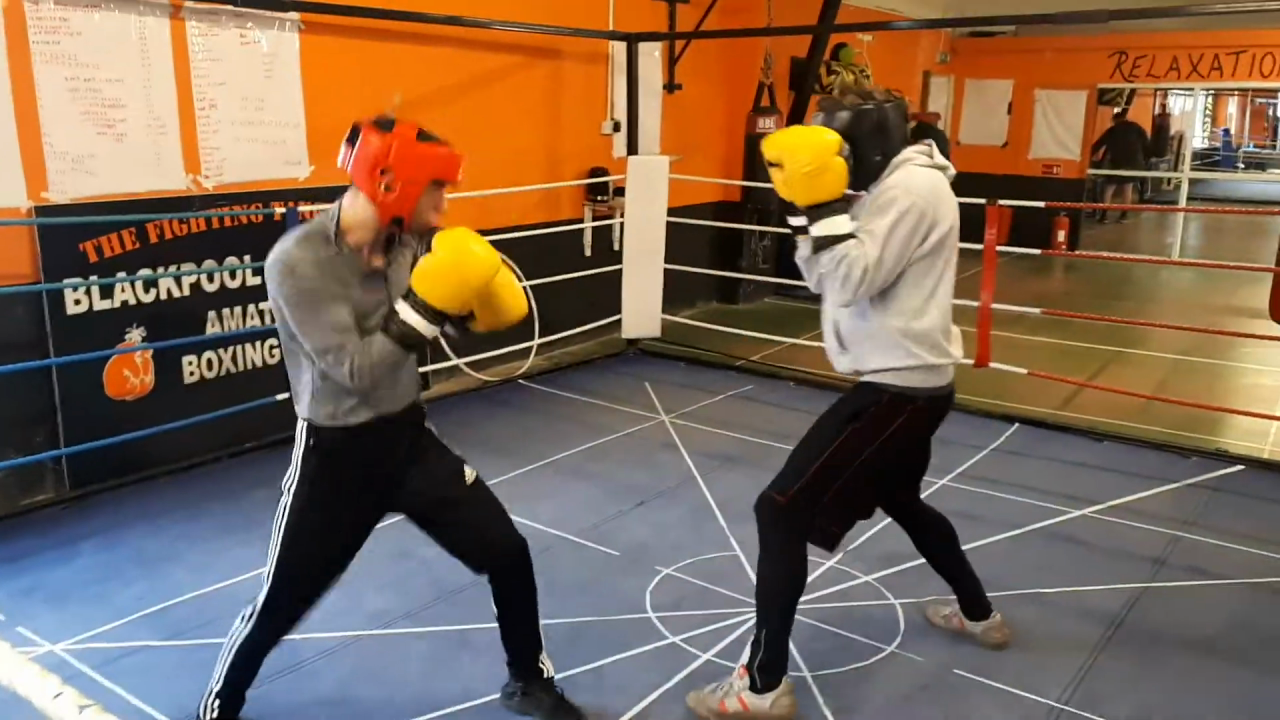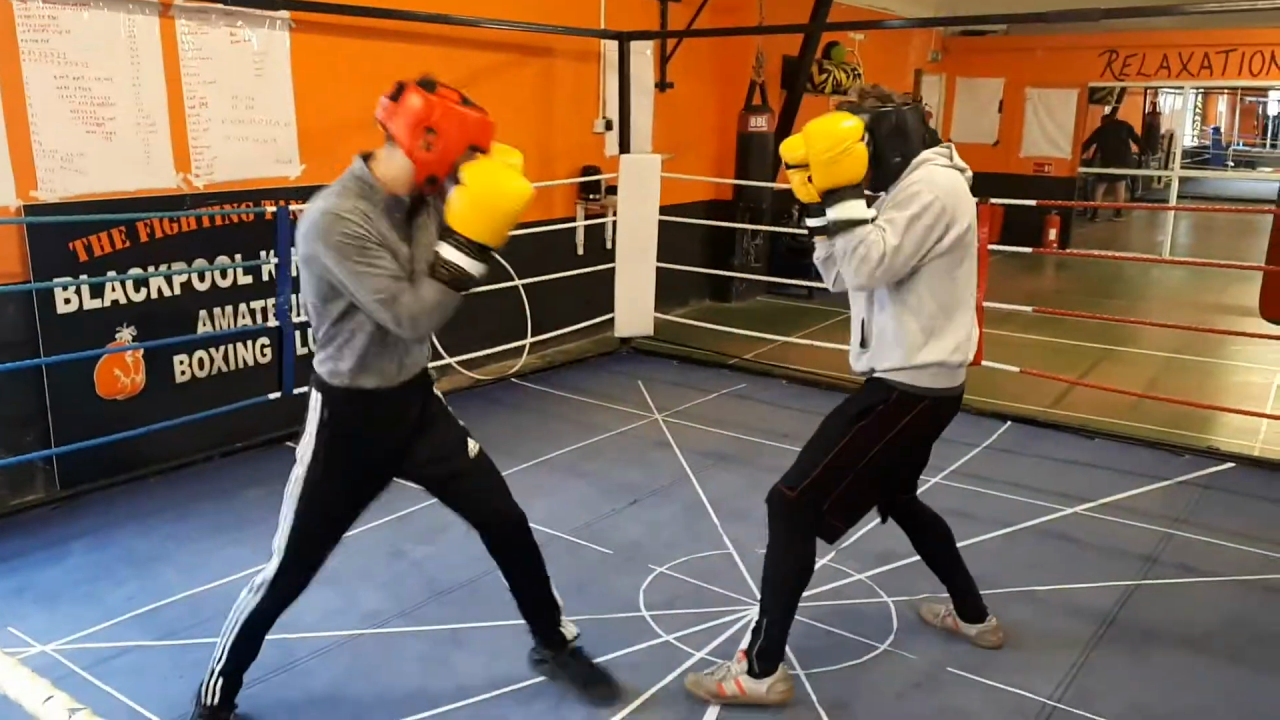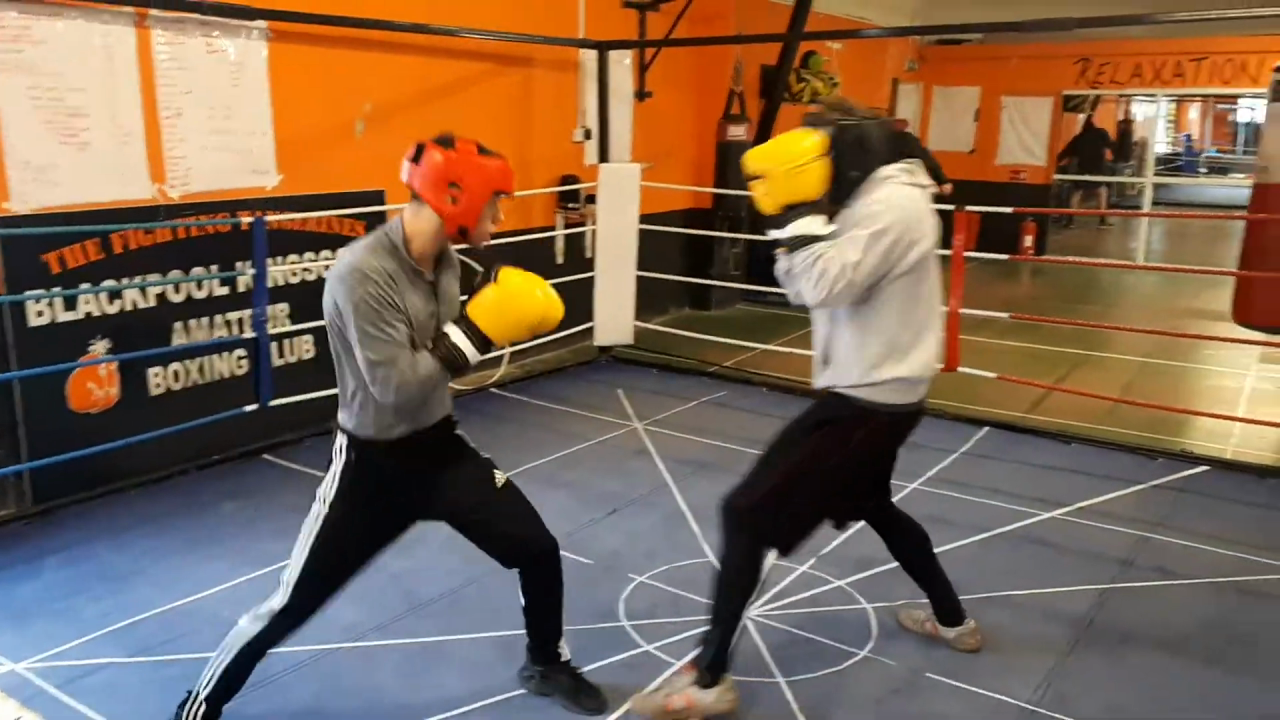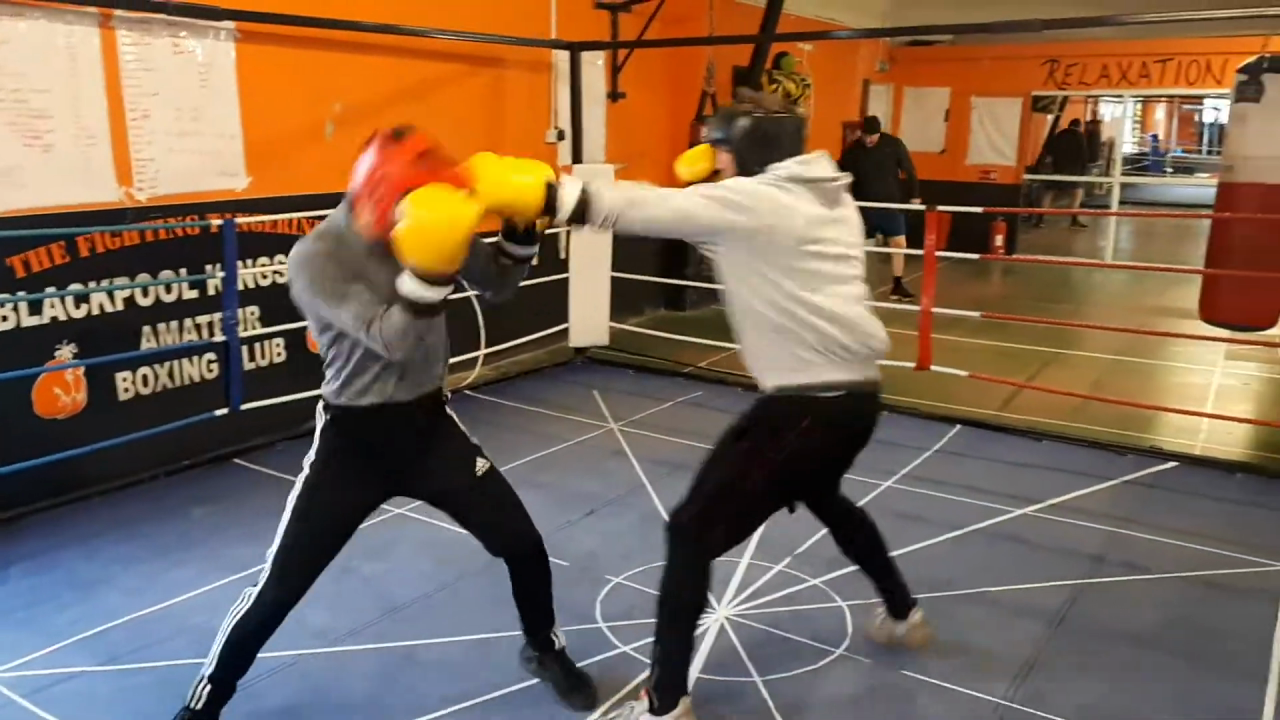
dt=0.2s
person 1, frame 1
left shoulder: (914, 188)
right shoulder: (889, 188)
left elbow: (851, 280)
right elbow: (822, 277)
left wrist: (826, 198)
right wrist: (805, 202)
left hip: (897, 387)
right hip: (914, 381)
left knee: (782, 511)
right knee: (898, 497)
right ankle: (979, 614)
person 1, frame 2
left shoulder: (934, 189)
right shoulder: (909, 191)
left elbow: (863, 269)
right elbow: (838, 271)
left wrist: (844, 189)
right wrist: (819, 200)
left hip: (909, 386)
right hip: (920, 380)
left knee: (792, 504)
right knee: (896, 495)
left ankle: (760, 667)
right ankle: (973, 615)
person 1, frame 3
left shoulder: (888, 207)
right shoulder: (876, 203)
left elbow: (823, 284)
right elbow: (817, 280)
left wrist: (804, 204)
right wrist: (788, 211)
left hip: (864, 403)
right hip: (897, 400)
left knee: (748, 516)
right knee: (869, 503)
right ankle: (952, 619)
person 1, frame 4
left shoulder: (760, 198)
right shoulder: (826, 197)
left elbow: (657, 212)
left wrist: (552, 194)
right wrist: (707, 197)
left hip: (805, 399)
right hip: (856, 391)
left knee: (690, 532)
right knee: (821, 495)
right ankle: (903, 613)
person 2, frame 1
left shoulder: (408, 240)
right shoulder: (297, 260)
left elbow: (429, 321)
right elbow: (356, 373)
left wrist: (474, 304)
right wrist: (425, 307)
left hip: (407, 436)
right hip: (332, 452)
left knee: (506, 552)
right knee: (279, 605)
person 2, frame 2
left shoulder: (416, 198)
right shoulder: (334, 216)
right elbow: (410, 317)
left wrist: (476, 222)
right wrist: (469, 235)
left hip: (415, 403)
right hip: (349, 416)
left knee: (507, 526)
right knee: (289, 572)
left ankle: (555, 645)
person 2, frame 3
left shoulder: (443, 258)
right shoulder: (361, 272)
right elbow: (397, 390)
left wrist: (510, 316)
right wrist: (475, 331)
left hip: (438, 444)
right hip: (371, 461)
left knee: (537, 548)
right knee: (295, 601)
left ankle: (547, 664)
person 2, frame 4
left shoulder: (438, 222)
right shoulder: (313, 258)
left elbow: (499, 282)
right elbow: (392, 342)
left wrist: (521, 231)
right wrist: (429, 268)
left hip: (426, 420)
right hip: (351, 435)
left knee: (521, 539)
right knee: (282, 585)
left ankle: (544, 649)
